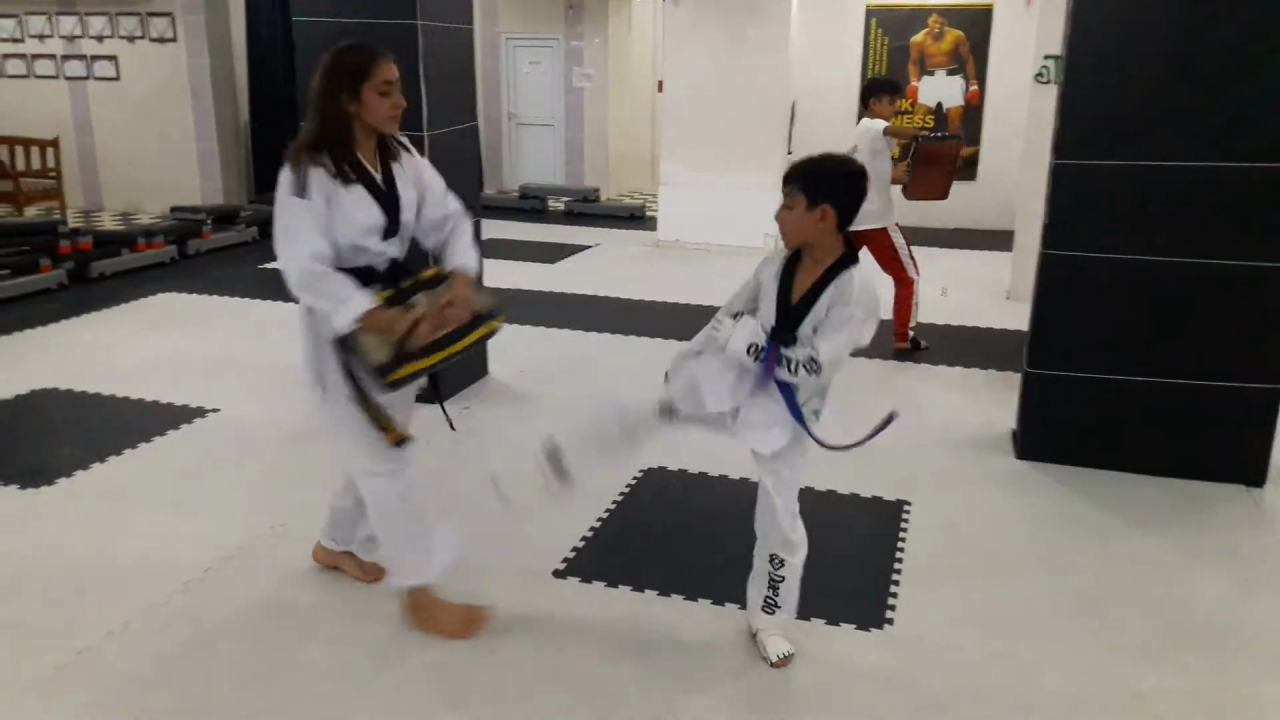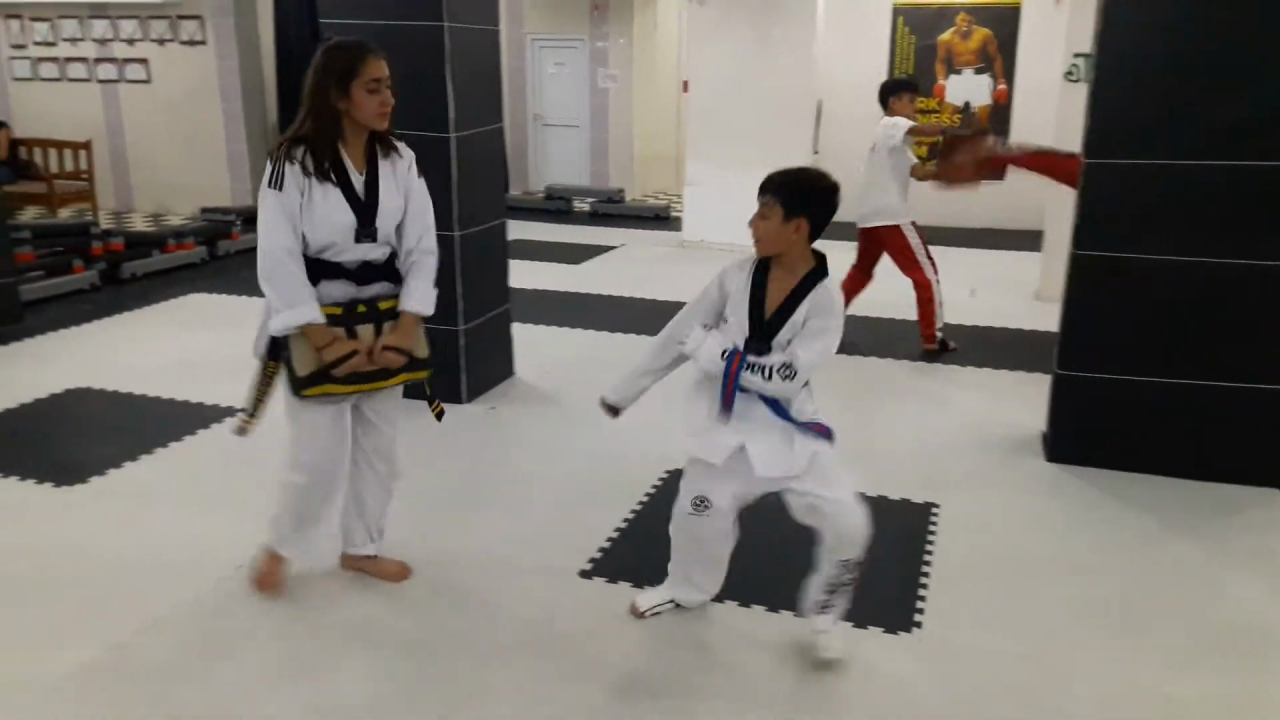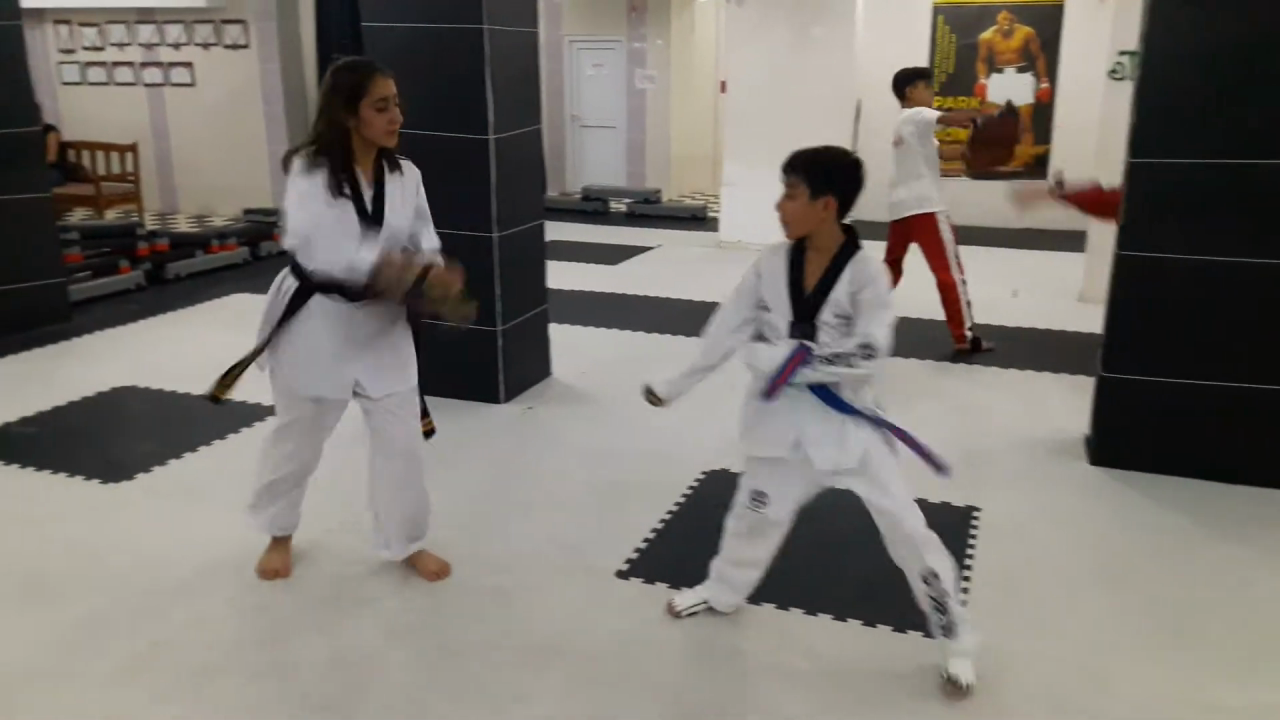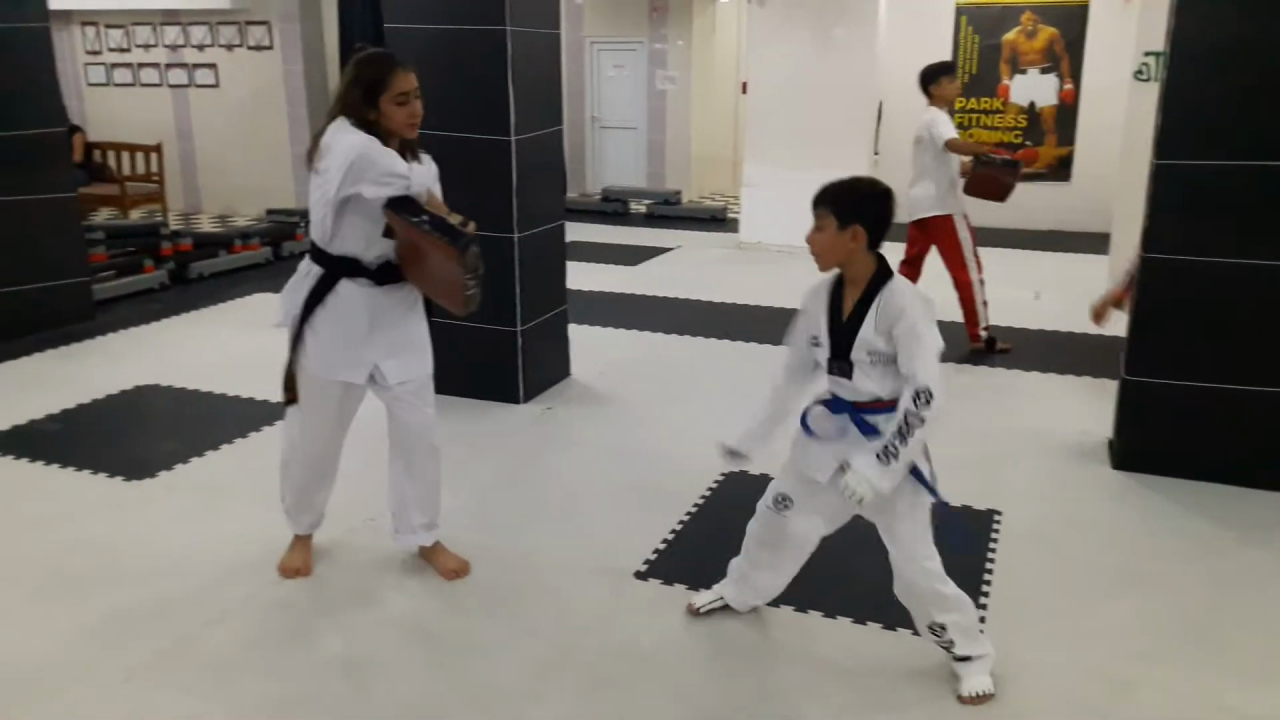
dt=0.2s
person 1, frame 1
left shoulder: (402, 158)
right shoulder: (310, 169)
left elbow: (448, 221)
right elbow: (306, 266)
left wrist: (459, 281)
right wrist: (375, 317)
left hip: (401, 315)
right hip: (347, 325)
left knee: (381, 446)
right knee: (387, 456)
left ankle: (339, 544)
right ankle: (421, 593)
person 1, frame 2
left shoulder: (399, 161)
right shoulder: (294, 161)
left elbow: (421, 250)
right elbow: (278, 257)
left wrist: (409, 322)
right wrist: (314, 331)
left hip: (382, 309)
right hip: (314, 312)
left knee: (378, 440)
right knee: (321, 447)
left ankle: (361, 545)
right ankle: (280, 546)
person 1, frame 3
left shoulder: (405, 176)
right shoulder: (311, 167)
left elbow: (422, 248)
right elbow: (315, 235)
left wrist: (432, 273)
right wrist: (383, 261)
left hip: (381, 321)
right hip: (314, 322)
left knee: (401, 439)
right knee: (295, 438)
left ankle: (407, 543)
right ankle: (278, 532)
person 1, frame 4
left shoulder: (420, 164)
right shoulder: (340, 142)
right elbow: (364, 159)
right wrist: (423, 194)
left hip: (396, 306)
right hip: (334, 306)
left knee: (416, 427)
right knee: (314, 428)
left ankle: (424, 536)
right ankle: (302, 530)
person 2, frame 1
left shoulder: (858, 291)
right shoulder: (784, 263)
left elbow: (810, 367)
right elbow: (736, 311)
left wrist: (748, 342)
right wrist: (687, 359)
left hip: (786, 409)
right hip: (732, 380)
left knee: (779, 516)
right knee: (647, 413)
left ankle: (767, 616)
right ankle: (571, 455)
person 2, frame 2
left shoulder: (825, 299)
right shoulder: (738, 275)
left elbow: (790, 374)
right elbow: (681, 332)
left wrist: (720, 354)
right wrist: (628, 388)
left hip: (788, 423)
right hip: (727, 417)
left knee: (847, 521)
right knee: (699, 513)
left ankle: (823, 616)
right ankle: (685, 588)
person 2, frame 3
left shoulder: (865, 271)
right shoulder: (773, 262)
left elbow: (870, 352)
right elbow: (730, 325)
left wrist: (789, 363)
right wrist: (679, 382)
left hip: (844, 412)
right hip: (782, 410)
left knee: (903, 525)
right knee: (756, 508)
left ankle: (955, 636)
right ankle: (719, 592)
person 2, frame 4
left shoulder: (905, 304)
right shoulder: (824, 296)
left elbow: (925, 395)
right elbow: (798, 367)
left wrist: (879, 463)
right wrist: (754, 433)
left hip: (891, 443)
right hip: (836, 434)
left knee: (916, 571)
right knee: (777, 516)
left ankle: (971, 653)
right ankle: (741, 590)
person 3, frame 1
left shoulder: (861, 131)
right shoulder: (873, 127)
left elbow: (887, 174)
right elbow: (899, 132)
right hip: (875, 219)
right knee: (906, 275)
right ankle: (904, 336)
person 3, frame 2
left shoulder: (891, 136)
right shoulder: (893, 125)
left elbow: (917, 171)
right elbow: (921, 130)
left hip: (867, 216)
right hip: (890, 217)
left knee: (860, 272)
right knee: (925, 275)
right ankle: (932, 337)
person 3, frame 3
left shoulder: (906, 124)
right shoulder: (917, 115)
left elbow: (940, 151)
right elbow: (950, 118)
right wrist: (979, 115)
left hip: (901, 207)
right hip: (924, 206)
left knee: (891, 267)
right knee: (949, 270)
right ankle: (964, 336)
person 3, frame 4
left shoulder: (930, 121)
right shoulder: (937, 118)
right elbow: (956, 145)
right wrist: (990, 152)
left hip: (920, 206)
right hip: (941, 206)
left knee: (909, 267)
right knee: (967, 269)
right ankle: (980, 335)
